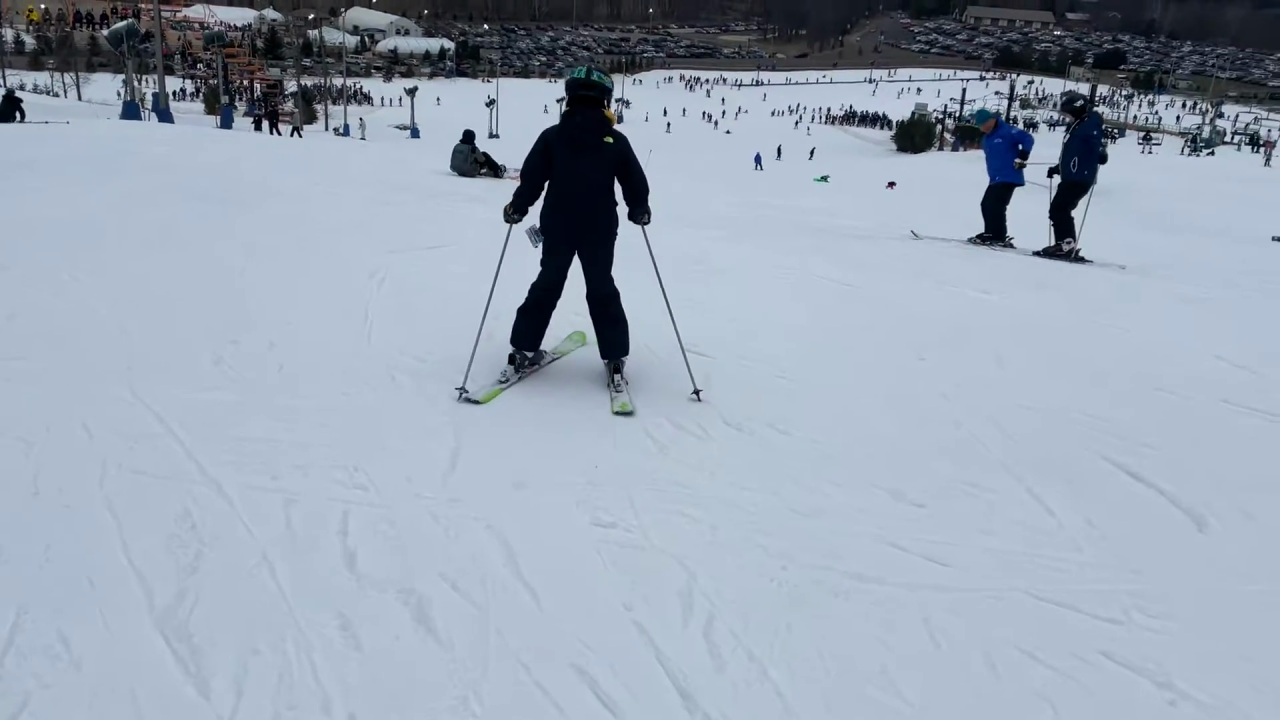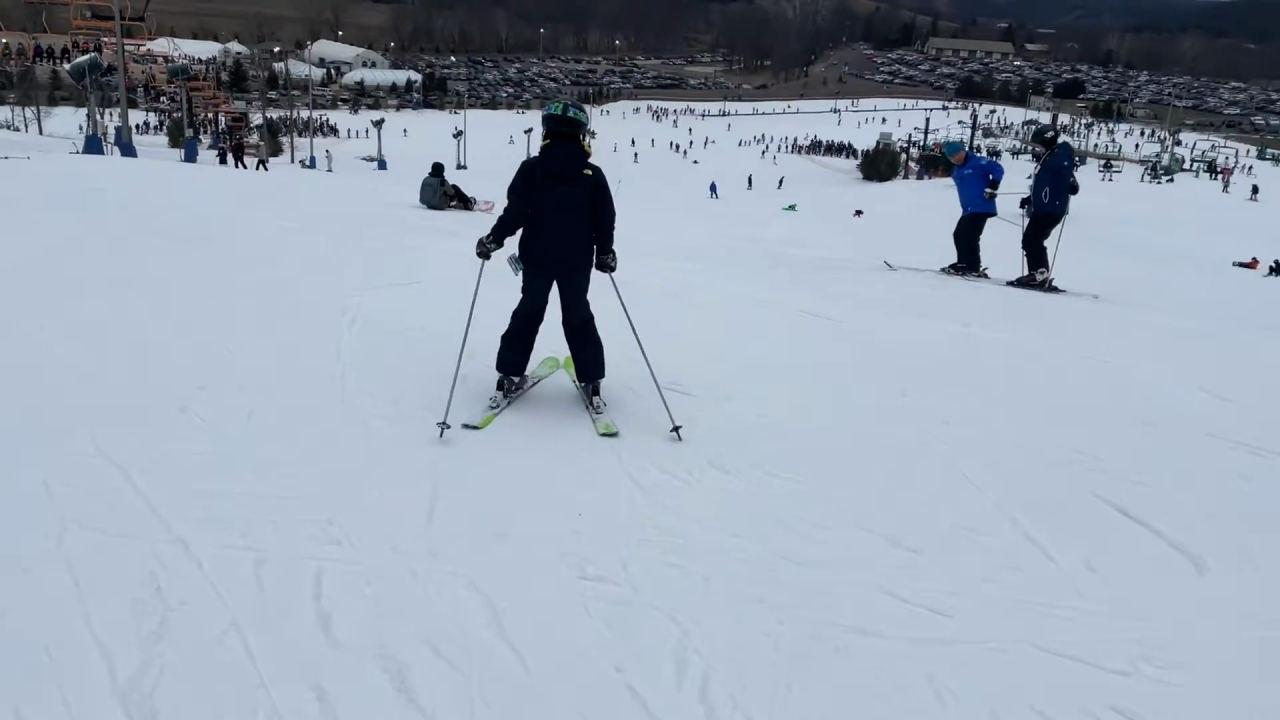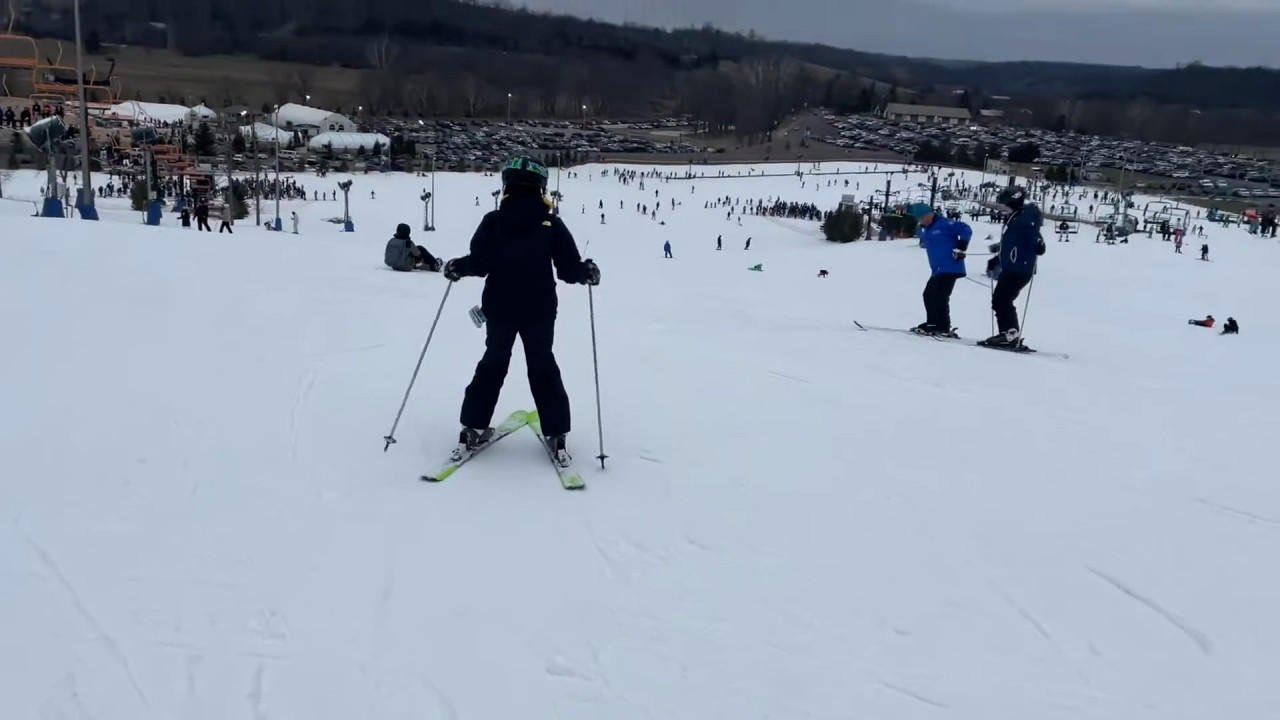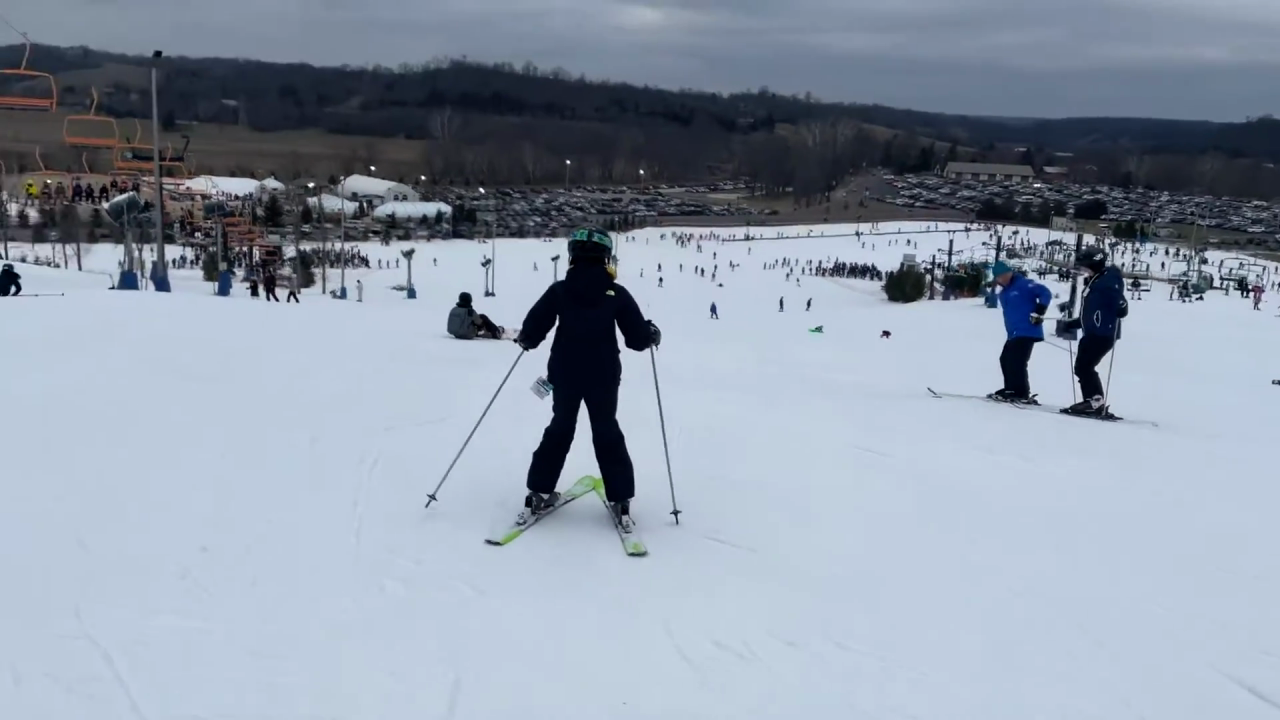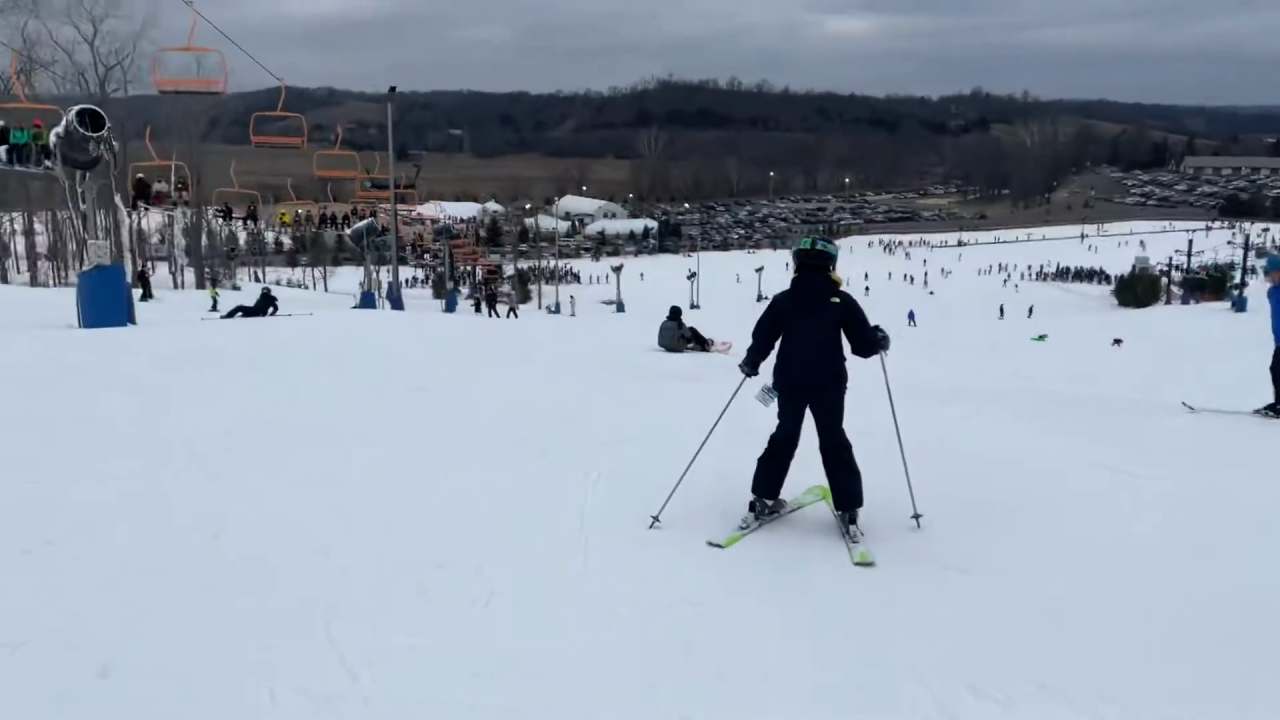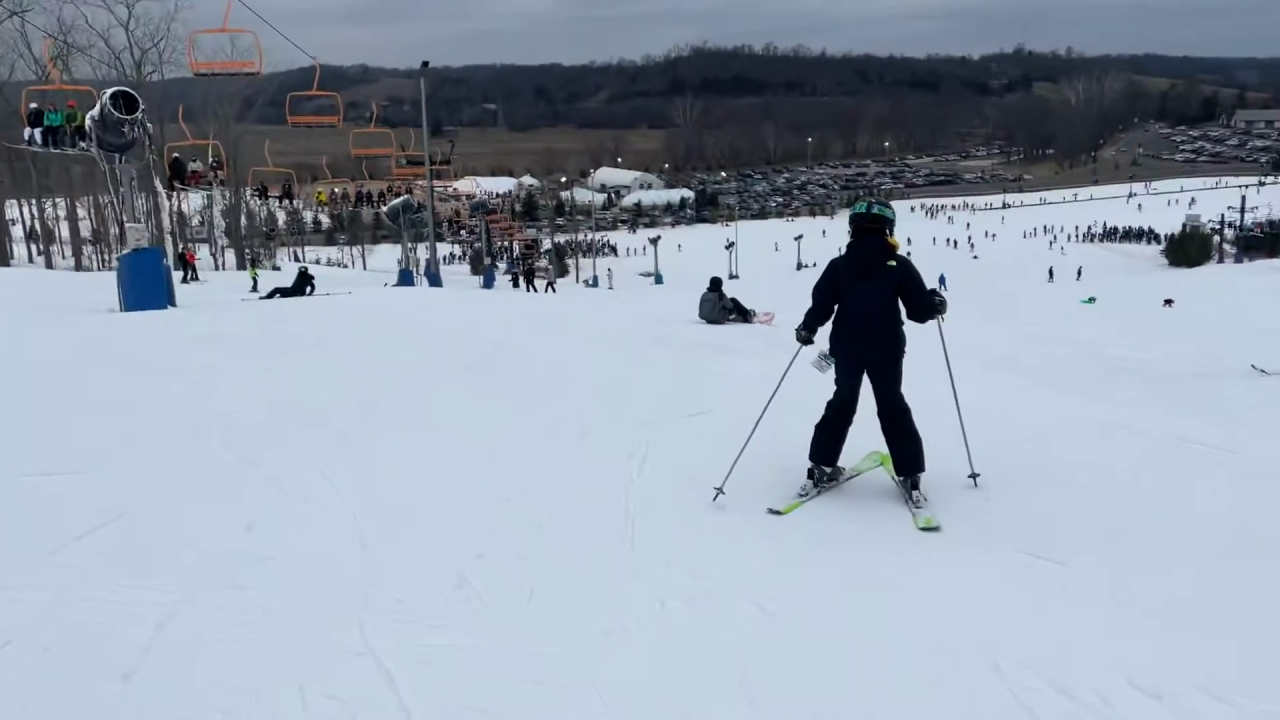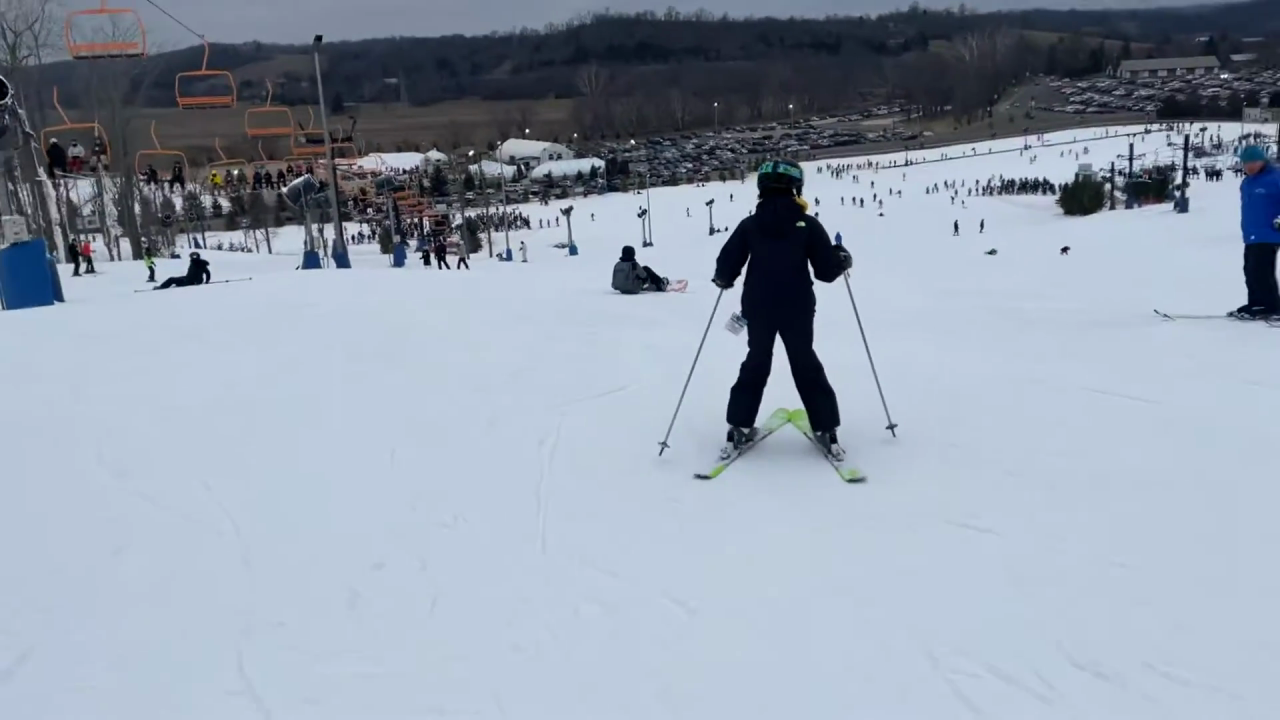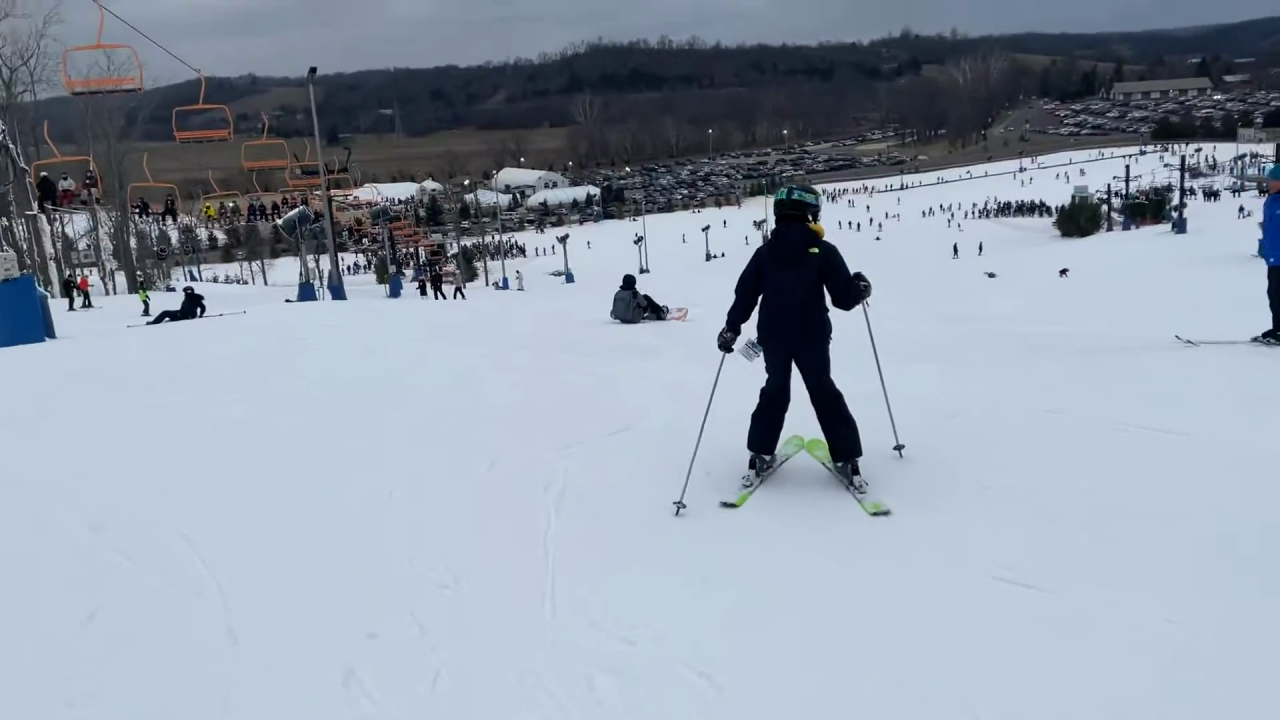
dt=0.3s
person 1, frame 1
left shoulder: (552, 136)
right shoulder: (616, 141)
left elbow: (532, 180)
right elbow: (636, 185)
left wrist: (517, 208)
right wrist: (639, 211)
left hip: (558, 228)
right hip: (600, 231)
left knee: (547, 286)
right knee: (602, 291)
left ankle: (524, 351)
right ankle: (614, 359)
person 1, frame 2
left shoulder: (532, 167)
right shoulder: (592, 173)
left elbow: (516, 212)
right elbow: (603, 222)
left wrist: (492, 239)
right wrist: (605, 253)
left hip: (537, 256)
right hip: (577, 259)
left knee: (528, 312)
right knee: (579, 316)
left ankle: (509, 377)
right ankle: (591, 383)
person 1, frame 3
left shoulder: (494, 220)
right shoulder: (552, 224)
left elbow: (480, 263)
right elbow: (569, 268)
left wrist: (456, 267)
right wrist: (589, 272)
left hip: (500, 308)
right hip: (540, 310)
left knee: (493, 364)
right knee: (543, 368)
left ankle: (473, 429)
right ankle: (556, 435)
person 1, frame 4
left shoulder: (559, 290)
right shoulder: (616, 294)
left elbow: (534, 327)
right elbow: (636, 338)
left wrist: (525, 340)
right wrist: (651, 335)
left hip: (565, 375)
right hip: (603, 377)
left knee: (559, 430)
right knee: (607, 435)
left ankle: (539, 493)
right ankle: (621, 501)
person 1, frame 5
left shoulder: (783, 300)
right shoulder: (842, 301)
left elbow: (763, 338)
right elbow: (863, 345)
left wrist: (751, 363)
right wrist: (880, 341)
left hip: (789, 383)
right hip: (828, 385)
left knee: (784, 437)
right knee: (834, 442)
left ankle: (764, 499)
right ankle: (848, 510)
person 1, frame 6
left shoulder: (839, 264)
right shoulder: (899, 265)
left elbow: (821, 305)
right elbow: (919, 310)
left wrist: (807, 328)
right wrist: (936, 304)
left hip: (846, 349)
right hip: (886, 350)
left knee: (841, 403)
right knee: (893, 408)
left ankle: (821, 467)
right ankle: (910, 475)
person 1, frame 7
left shoulder: (748, 225)
right shoulder: (807, 225)
left elbow: (727, 266)
right elbow: (826, 270)
left wrist: (723, 278)
right wrist: (841, 260)
left hip: (758, 309)
right hip: (797, 310)
left knee: (756, 363)
right knee: (806, 366)
left ankle: (740, 428)
right ankle: (826, 430)
person 1, frame 8
left shoulder: (764, 253)
right shoulder: (824, 251)
left elbow: (745, 295)
right elbow: (843, 298)
left wrist: (731, 327)
right wrist: (860, 290)
left hip: (773, 337)
right hip: (812, 337)
left knee: (774, 391)
right knee: (824, 394)
left ankle: (760, 455)
right ankle: (847, 461)
